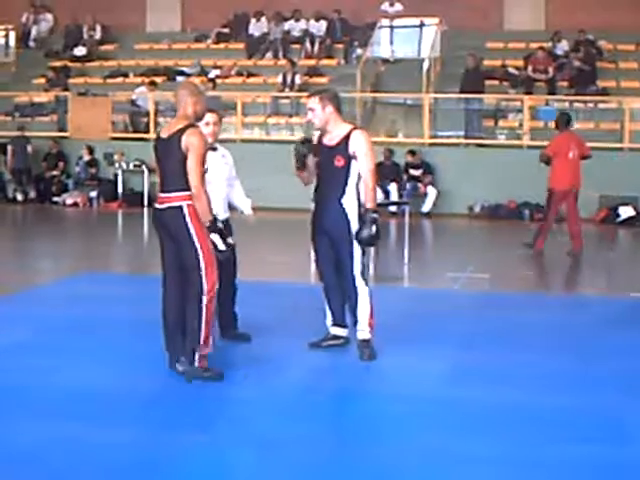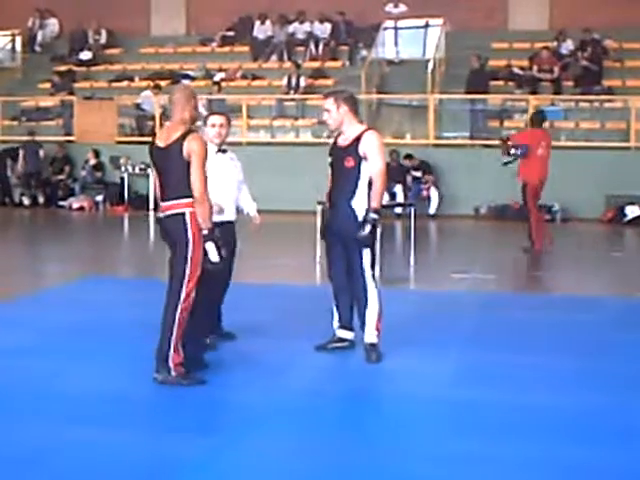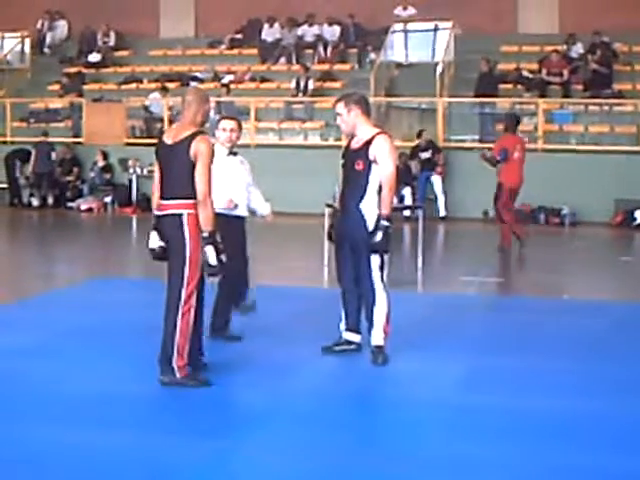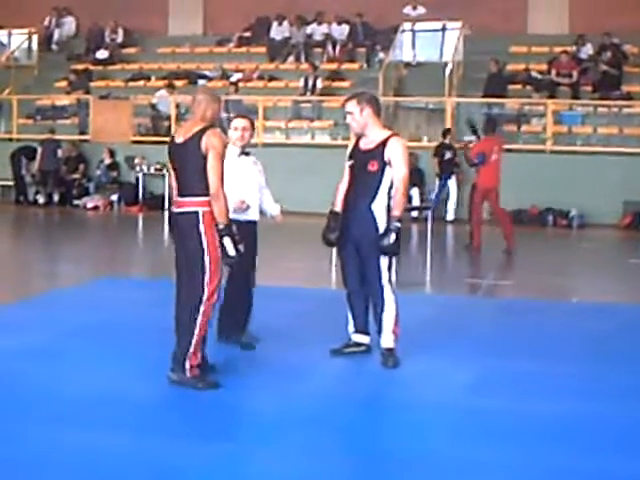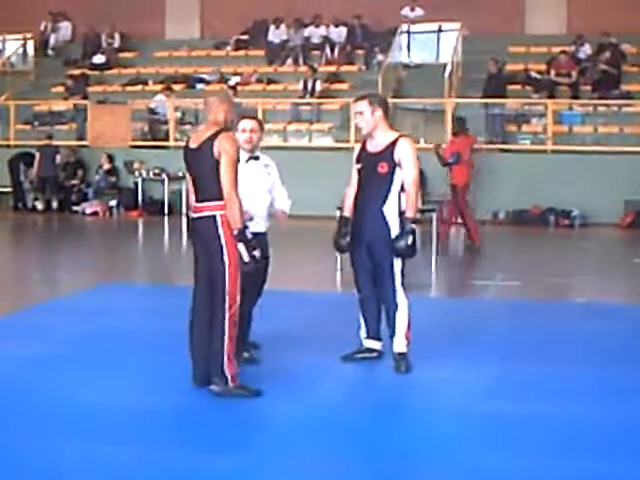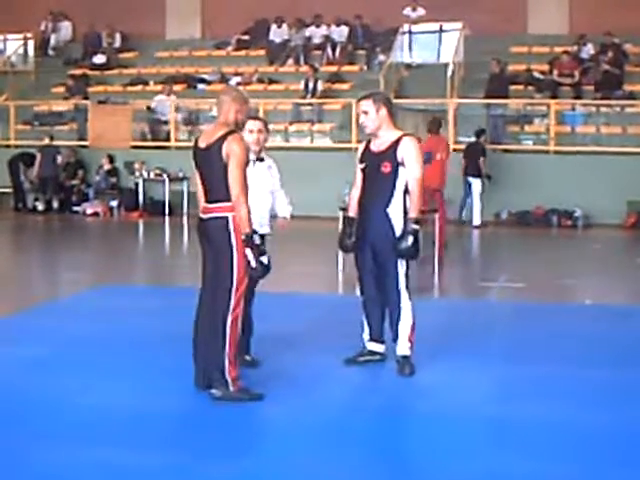
dt=0.5s
person 1, frame 1
left shoulder: (163, 134)
right shoulder: (193, 135)
right elbow: (196, 188)
right wrist: (212, 225)
left hip: (162, 211)
right hip: (184, 211)
left knee: (174, 284)
right knee: (205, 283)
left ankle: (177, 354)
right ankle: (193, 358)
person 1, frame 2
left shoulder: (157, 140)
right shoulder: (193, 140)
left elbow: (160, 187)
right elbow: (199, 195)
right wrist: (209, 233)
left hip: (166, 217)
right hip: (186, 217)
left knee: (182, 287)
right knee: (182, 292)
left ankle: (186, 355)
right ankle: (167, 367)
person 1, frame 3
left shoulder: (164, 138)
right shoulder: (201, 142)
left elbow: (156, 188)
right elbow: (202, 197)
left wrist: (156, 225)
right wrist: (210, 238)
left hip: (165, 217)
right hip: (185, 218)
left knee: (186, 288)
right knee: (183, 293)
left ankle: (188, 355)
right ankle: (173, 368)
person 1, frame 4
left shoulder: (176, 136)
right shoulder: (212, 136)
right elbow: (215, 190)
right wrist: (226, 230)
left hip: (179, 214)
right hip: (200, 215)
left knee: (187, 290)
right knee: (205, 291)
left ankle: (192, 358)
right ankle: (184, 367)
person 1, frame 5
left shoulder: (192, 141)
right shoulder: (225, 140)
right elbow: (229, 194)
right wrist: (242, 234)
left hip: (198, 220)
right hip: (219, 220)
left knee: (204, 296)
right knee: (226, 299)
left ankle: (202, 371)
right ankle: (223, 377)
person 1, frame 6
left shoulder: (201, 139)
right shoulder: (234, 141)
right elbow: (237, 197)
right wrist: (250, 239)
left hip: (207, 221)
right hip: (228, 222)
left knee: (210, 296)
right knee: (229, 301)
left ankle: (205, 373)
right ankle: (224, 381)
person 2, frame 1
left shoulder: (356, 138)
right shoulder: (317, 140)
left elbow: (368, 178)
right elbow: (308, 179)
left wrist: (370, 216)
right wrist: (302, 162)
left hip: (347, 218)
right hip: (321, 217)
left knee: (353, 276)
right knee: (328, 276)
left ankle: (363, 336)
right ankle: (337, 330)
person 2, frame 2
left shoulder: (369, 139)
right shoulder: (336, 141)
left elbow: (378, 180)
left wrist: (372, 217)
right wrist: (327, 215)
left hip: (357, 219)
right hip: (335, 220)
left knee: (363, 279)
right knee: (338, 278)
left ankle: (371, 339)
right ankle: (343, 333)
person 2, frame 3
left shoulder: (380, 143)
right shoulder: (350, 144)
left elbow: (388, 186)
left wrist: (383, 224)
right wrist: (337, 217)
left hip: (367, 224)
right hip: (347, 223)
left knee: (372, 284)
right knee: (347, 282)
left ankle: (378, 343)
right ankle: (350, 336)
person 2, frame 4
left shoulder: (393, 144)
right shoulder: (355, 145)
left elbow: (400, 188)
left wrist: (394, 226)
right wrist: (334, 217)
left hip: (374, 226)
right hip: (350, 225)
left knee: (380, 286)
right knee: (353, 284)
left ankle: (388, 345)
right ankle: (359, 338)
person 2, frame 5
left shoulder: (402, 146)
right shoulder: (360, 148)
left elbow: (412, 189)
left wrist: (409, 227)
right wrist: (344, 223)
left hip: (387, 229)
right hip: (361, 229)
left knee: (392, 290)
right knee: (365, 289)
left ankle: (400, 349)
right ankle: (371, 343)
person 2, frame 6
left shoulder: (406, 145)
right shoulder: (364, 148)
left elbow: (415, 188)
left wrist: (411, 227)
right wrist: (349, 223)
left hip: (391, 229)
right hip: (365, 229)
left knee: (396, 291)
right knee: (370, 290)
left ankle: (403, 352)
right ankle: (374, 345)
person 3, frame 1
left shoulder: (225, 155)
left elbow: (233, 185)
left wrist: (245, 207)
left hip: (222, 223)
left knee: (228, 275)
left ankle: (228, 327)
person 3, frame 2
left shoulder: (232, 158)
left elbow: (240, 188)
left wrist: (251, 210)
right wrist: (207, 204)
left hip: (227, 226)
left knee: (222, 279)
right knee: (203, 280)
left ankle: (213, 325)
right ankle: (200, 331)
person 3, frame 3
left shoulder: (242, 163)
left elbow: (251, 190)
left wrist: (264, 209)
right wrist: (221, 202)
left hip: (237, 221)
right hip: (217, 218)
left knee: (231, 275)
left ankle: (220, 326)
person 3, frame 4
left shoulder: (254, 163)
right shoulder: (220, 158)
left elbow: (262, 191)
left wrist: (274, 210)
right wrist: (232, 203)
left hip: (249, 225)
right hip: (229, 224)
left knee: (240, 277)
right knee: (242, 275)
left ankle: (228, 328)
right ankle: (235, 329)
person 3, frame 5
left shoulder: (268, 164)
left elbow: (278, 191)
left wrist: (282, 208)
left hip: (259, 234)
left knee: (255, 287)
right knee: (239, 289)
left ankle: (240, 336)
right ankle: (236, 344)
person 3, frame 6
left shoulder: (270, 165)
left elbow: (277, 194)
left wrist: (283, 213)
left hip: (259, 234)
left knee: (247, 288)
right knee: (241, 292)
right ankle: (240, 349)
person 4, frame 1
left shoulder: (559, 139)
right shoulder: (577, 138)
left elbow: (543, 157)
right elbow: (587, 155)
left wrist: (549, 161)
left hip: (559, 182)
right hip: (573, 182)
left knee: (550, 213)
right knee: (573, 214)
left ankle: (538, 244)
right ankle: (577, 247)
person 4, frame 2
left shoulder: (529, 134)
right shoulder: (547, 136)
left elbow: (506, 140)
left wrist: (506, 149)
right wrist: (516, 150)
left hip: (530, 177)
right hip: (541, 177)
left knee: (531, 210)
right knee: (533, 207)
left ankle: (536, 245)
right ankle: (541, 236)
person 4, frame 3
left shoulder: (504, 140)
right shoulder: (521, 141)
left elbow: (494, 162)
left wrist: (484, 156)
left hip: (506, 180)
right hip: (518, 180)
left knee: (500, 208)
right knee: (507, 209)
left ankle: (519, 233)
right ankle: (506, 243)
person 4, frame 4
left shoulder: (481, 143)
right shoulder: (498, 141)
left elbow: (471, 162)
left wrist: (466, 151)
left hip: (481, 182)
right hip: (494, 182)
left knee: (475, 212)
right knee: (498, 211)
left ankle: (475, 243)
right ankle: (510, 243)
person 4, frame 5
left shoulder: (454, 143)
right shoulder: (469, 140)
left elbow: (444, 162)
left wrist: (437, 151)
left hip: (457, 180)
right hip: (465, 179)
left knee: (464, 210)
right knee: (452, 208)
left ankle: (475, 240)
person 4, frame 6
left shoulder: (428, 142)
right shoulder: (445, 142)
left hip: (428, 181)
right hip: (440, 181)
left knee: (422, 209)
right knee: (440, 212)
right ankle: (440, 244)
